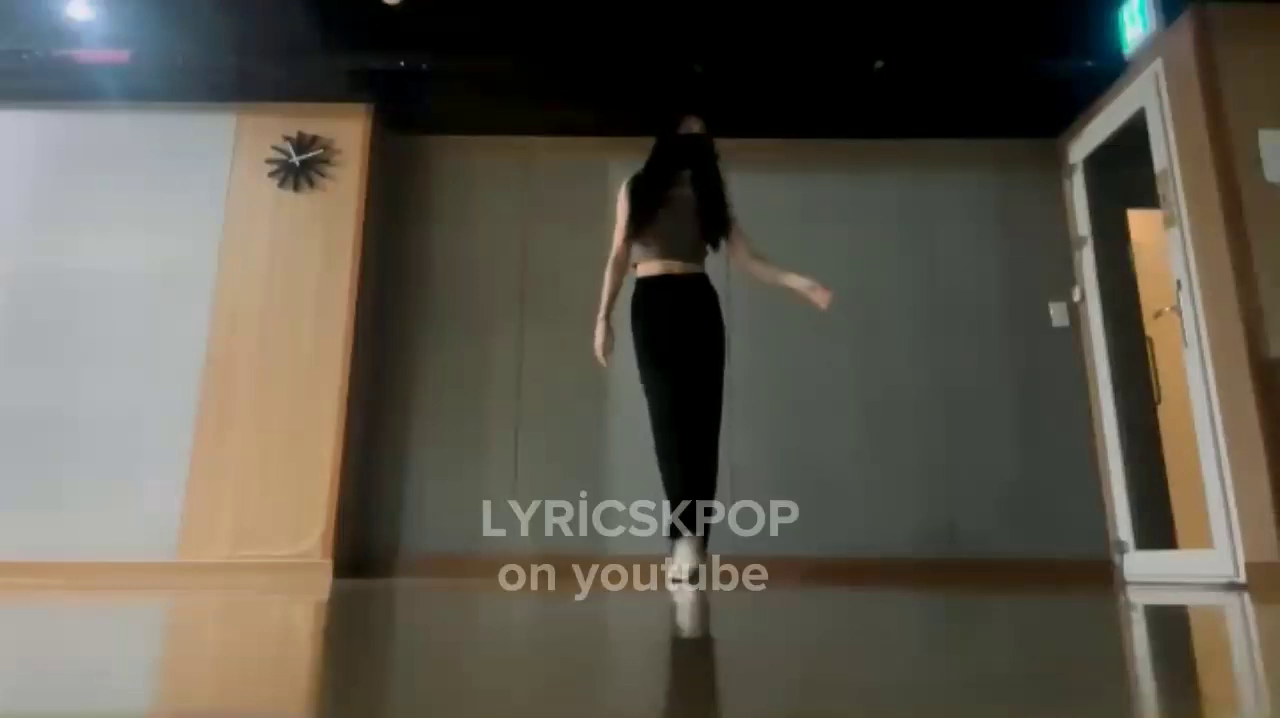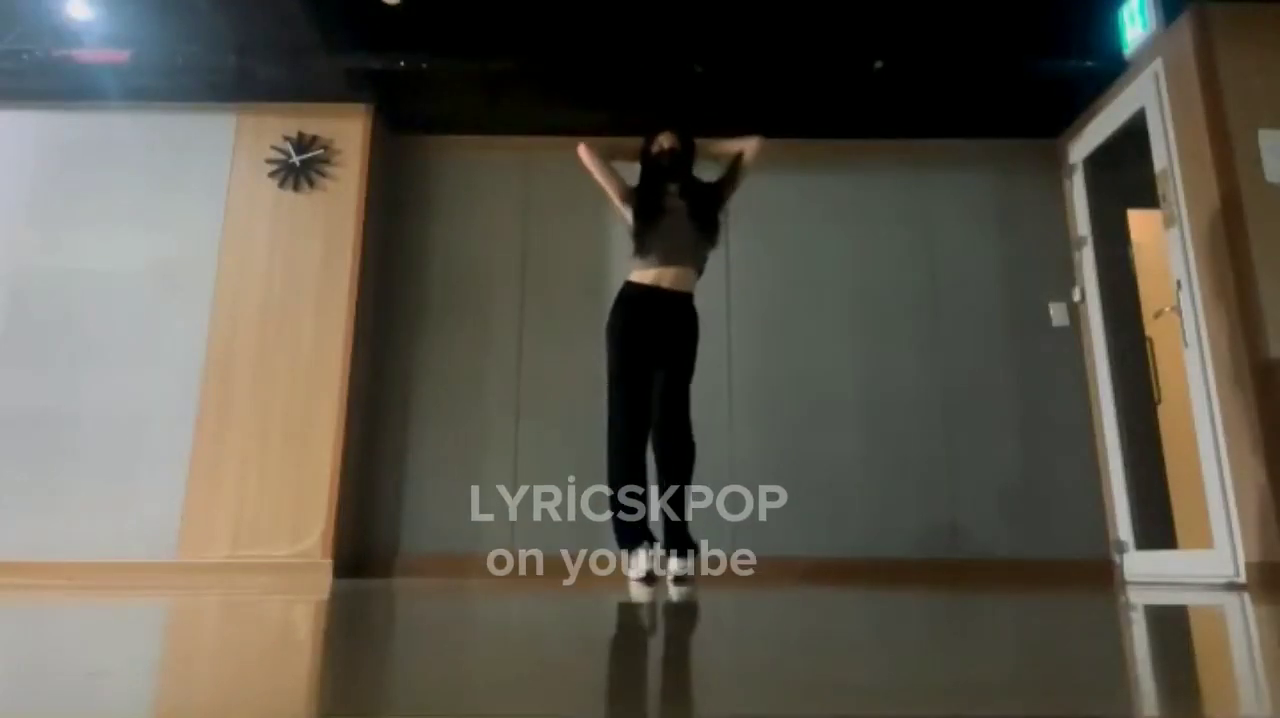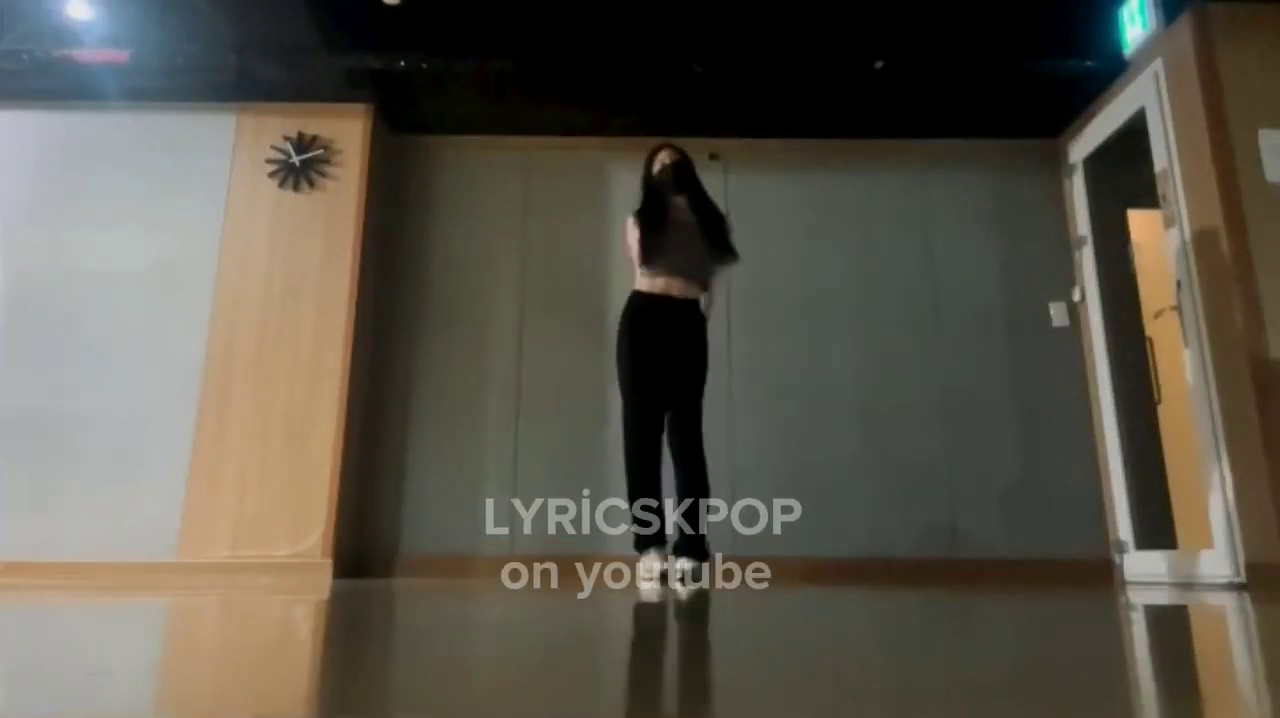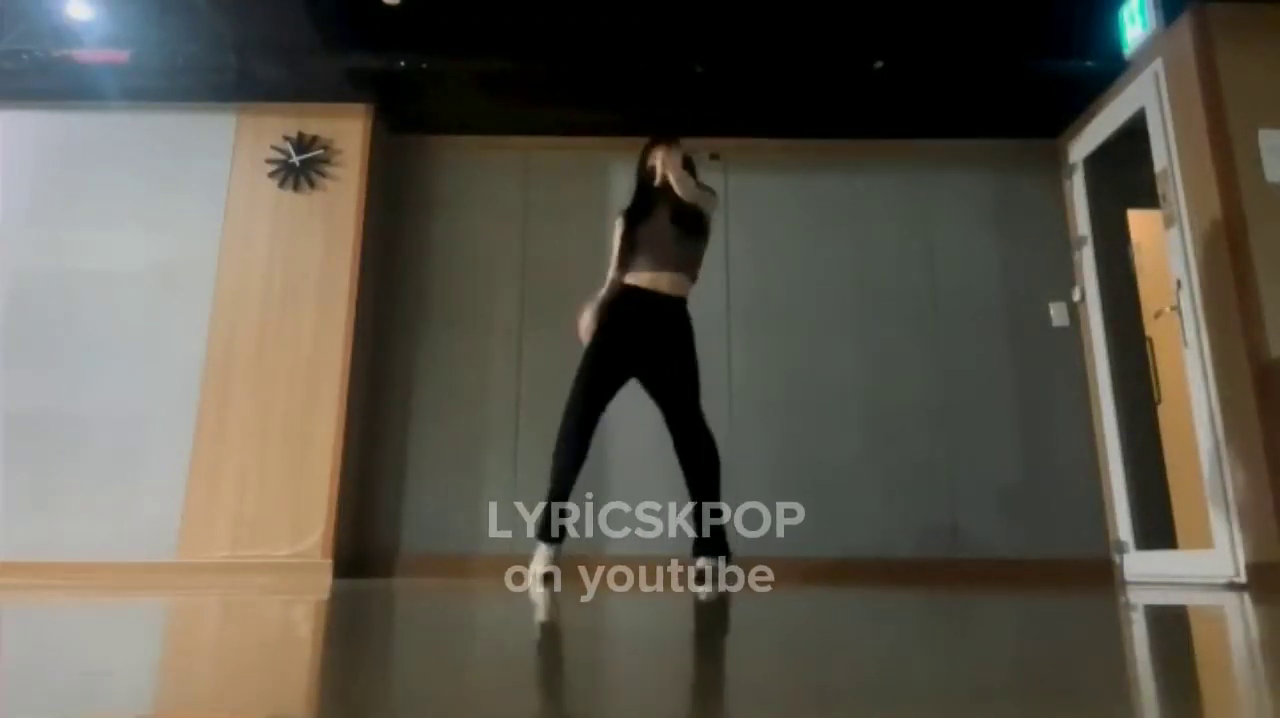
dt=1s
person 1, frame 1
left shoulder: (710, 198)
right shoulder: (636, 189)
left elbow: (745, 256)
right elbow: (618, 256)
left wrist: (797, 282)
right wrist: (603, 317)
left hip: (700, 304)
right hip: (652, 302)
left knee: (701, 421)
right knee: (670, 414)
left ankle: (688, 542)
right ankle: (685, 537)
person 1, frame 2
left shoulder: (708, 200)
right shoulder: (636, 201)
left elbow: (751, 146)
right elbow: (586, 150)
left wrist: (704, 149)
right wrist: (639, 154)
left hip: (679, 316)
right hip: (633, 308)
left knee: (671, 422)
right knee: (627, 426)
left ankle: (677, 547)
right ankle: (637, 547)
person 1, frame 3
left shoulder: (711, 222)
right shoulder: (641, 221)
right elbow: (641, 274)
right wrist: (627, 343)
left hip: (688, 325)
right hip: (645, 319)
left knee: (685, 435)
right knee: (642, 433)
left ankle: (690, 551)
right ankle: (651, 547)
person 1, frame 4
left shoulder: (701, 202)
right shoulder: (630, 216)
left elbow: (685, 190)
right elbow: (613, 277)
left wrist: (674, 168)
right wrist: (594, 306)
left hip: (670, 320)
right hip: (622, 316)
left knee: (692, 436)
right knee: (575, 425)
left ankle: (710, 551)
right ankle: (549, 539)
